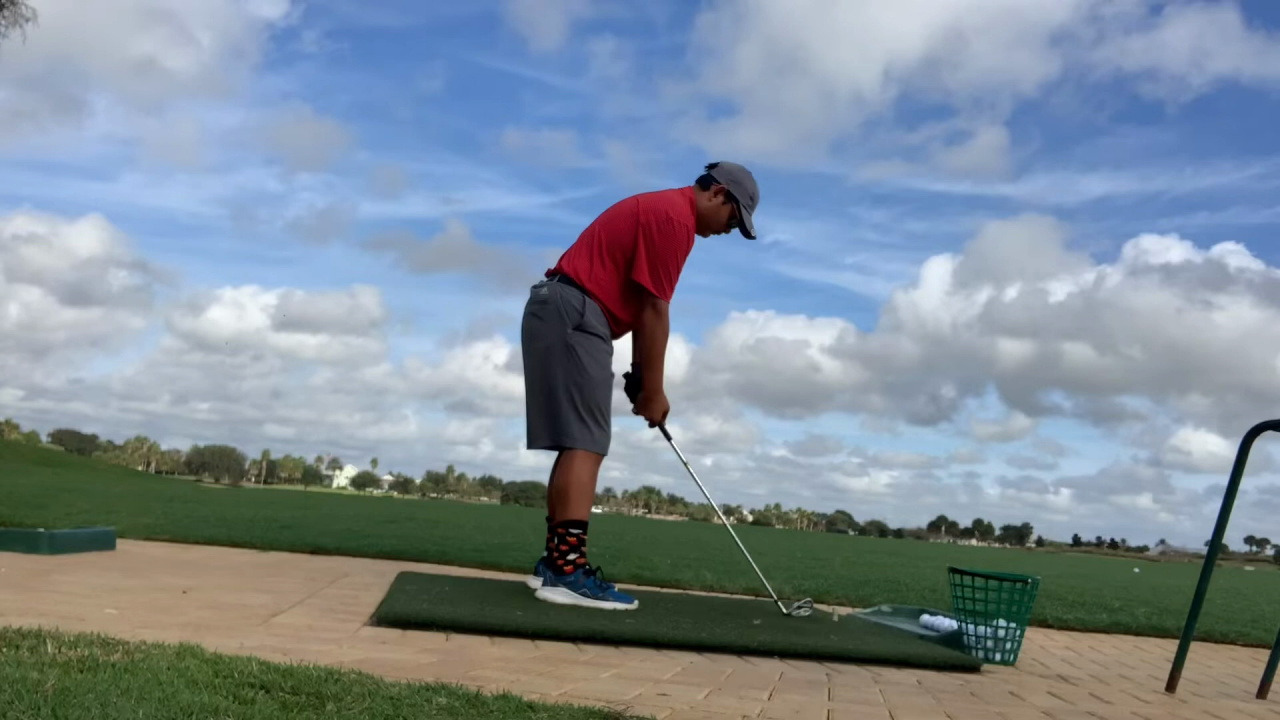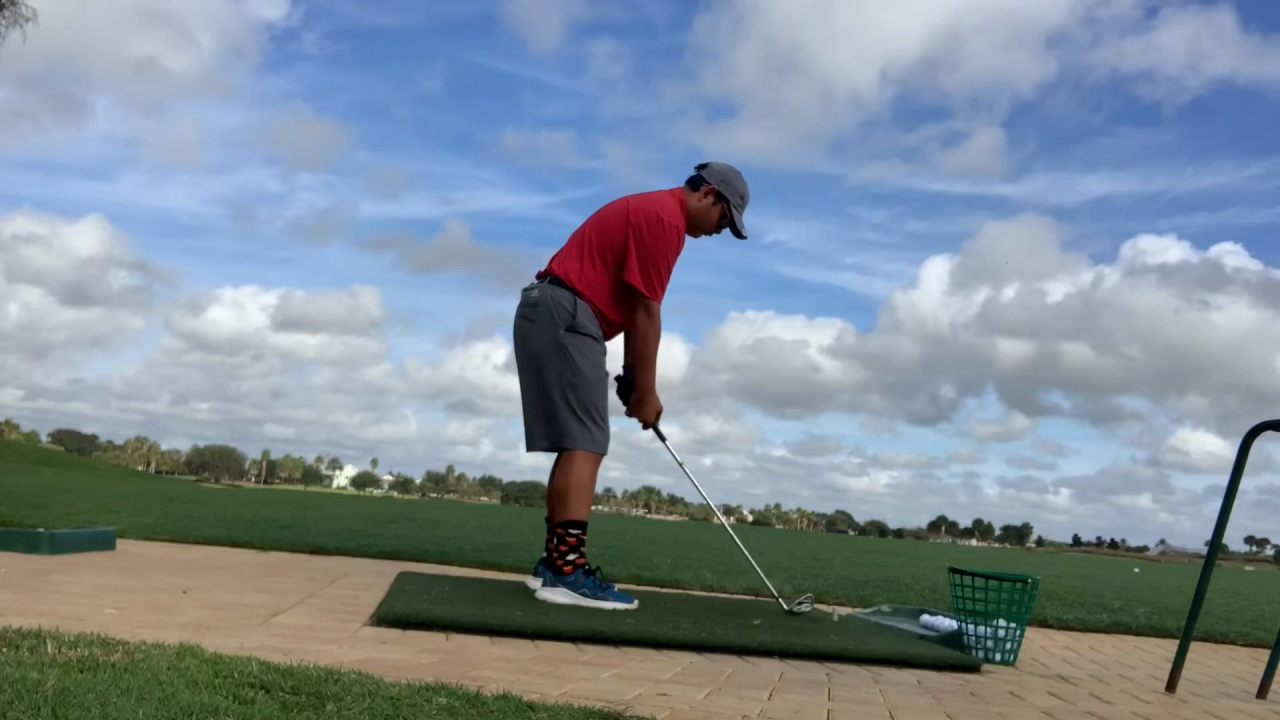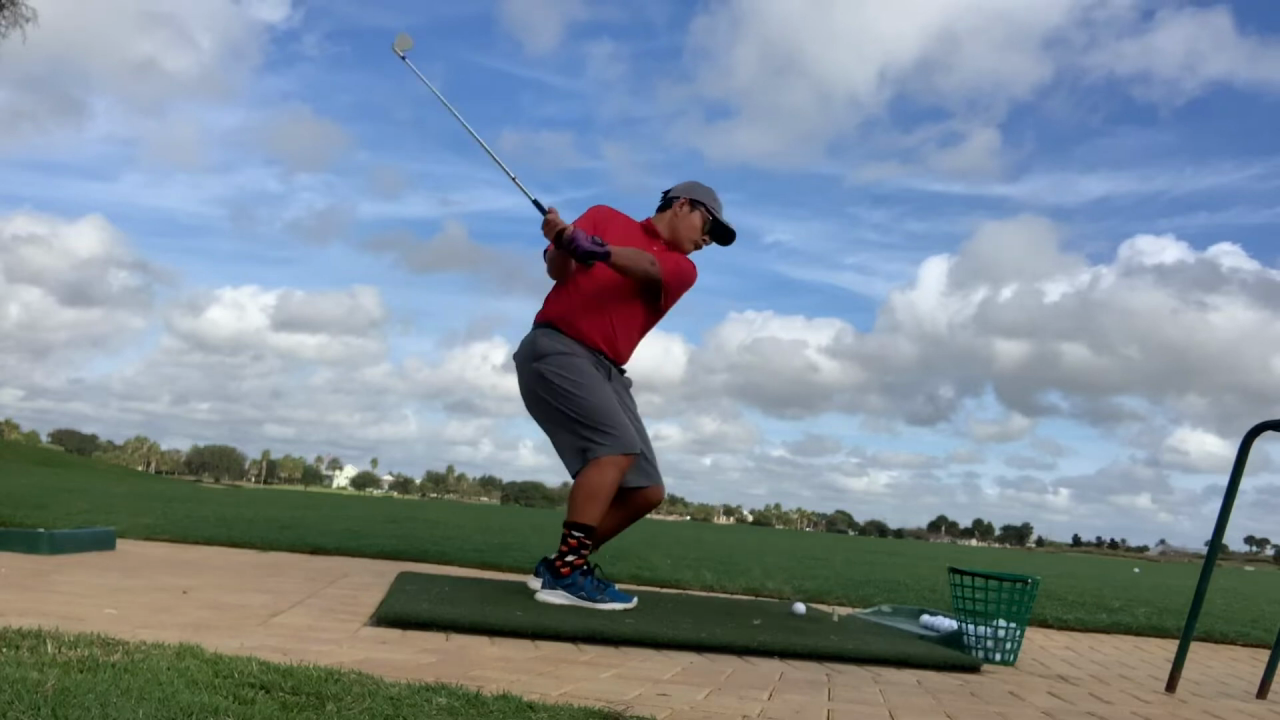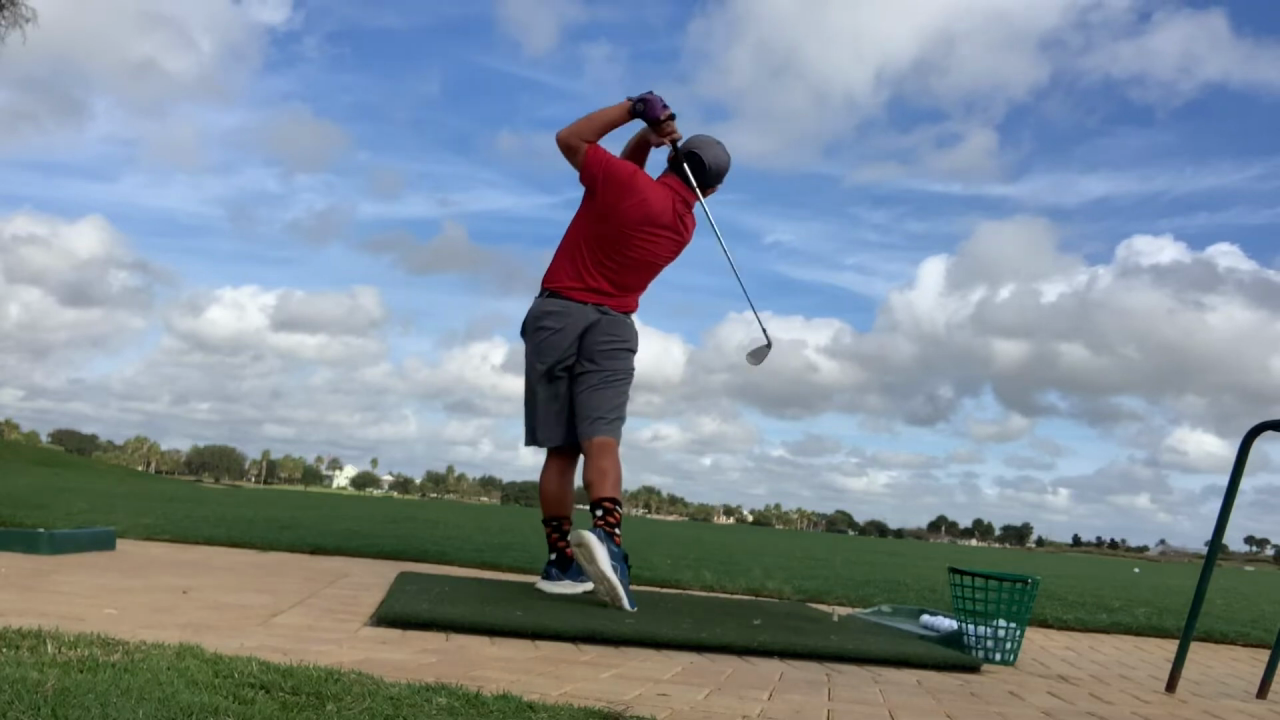
dt=1s
person 1, frame 1
left shoulder: (660, 209)
right shoulder: (675, 217)
left elbow: (640, 305)
right elbow: (654, 311)
left wrist: (640, 376)
right wrist: (653, 390)
left hip: (560, 313)
right hip: (573, 315)
left knee: (577, 442)
right knee: (586, 443)
left ankle: (556, 562)
right ankle: (569, 571)
person 1, frame 2
left shoulder: (652, 212)
right shoulder: (665, 219)
left elbow: (633, 307)
right elbow: (646, 312)
left wrist: (632, 376)
right wrist: (646, 391)
left hip: (551, 314)
right hip: (564, 316)
left knee: (576, 444)
right knee: (585, 443)
left ankle: (555, 562)
right ankle: (567, 570)
person 1, frame 3
left shoulder: (681, 270)
right shoulder: (605, 219)
left elbow: (645, 267)
right elbow: (558, 266)
left wrist: (598, 249)
right wrist: (560, 235)
left hip: (605, 371)
right hip: (554, 352)
left knee: (647, 491)
right knee: (618, 449)
left ankle: (563, 565)
right ankle: (567, 574)
person 1, frame 4
left shoulder: (627, 187)
right shoulder: (685, 226)
left elbow: (569, 138)
left wrist: (638, 110)
right wrist: (650, 130)
left hip: (554, 315)
right hip: (609, 328)
left knee: (560, 447)
right knee: (601, 439)
left ankle: (561, 561)
right ankle: (604, 536)
